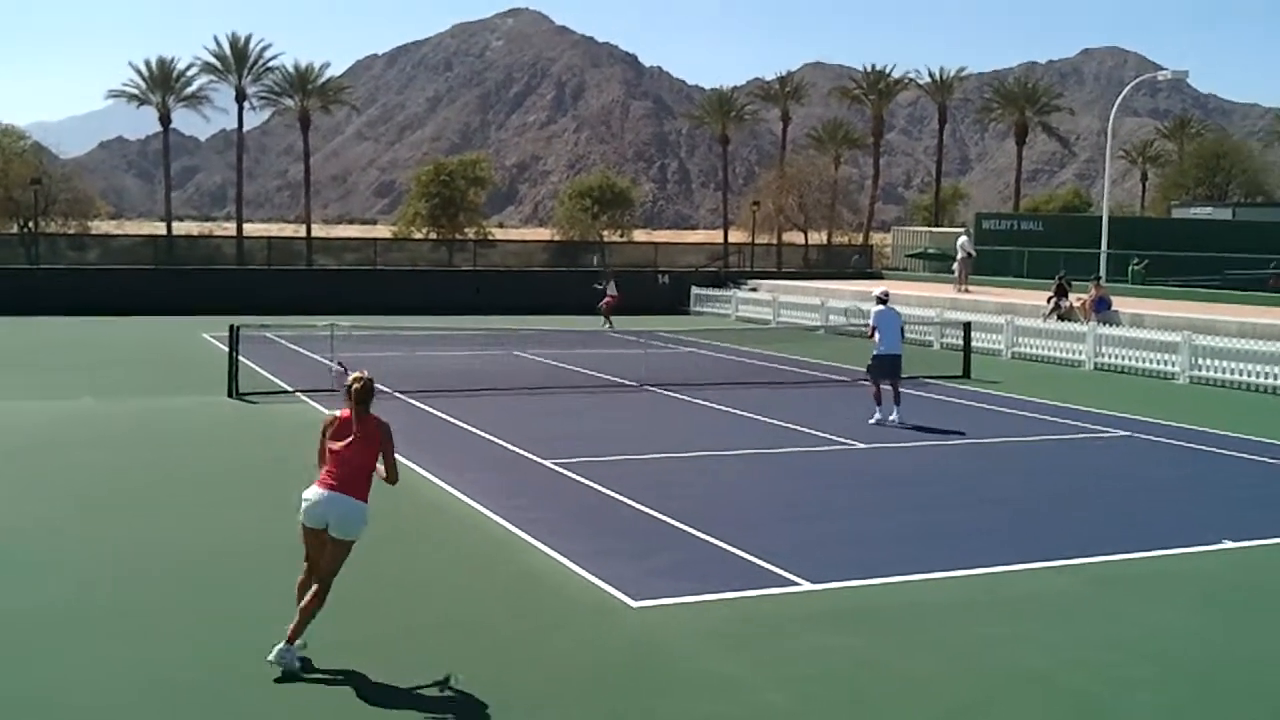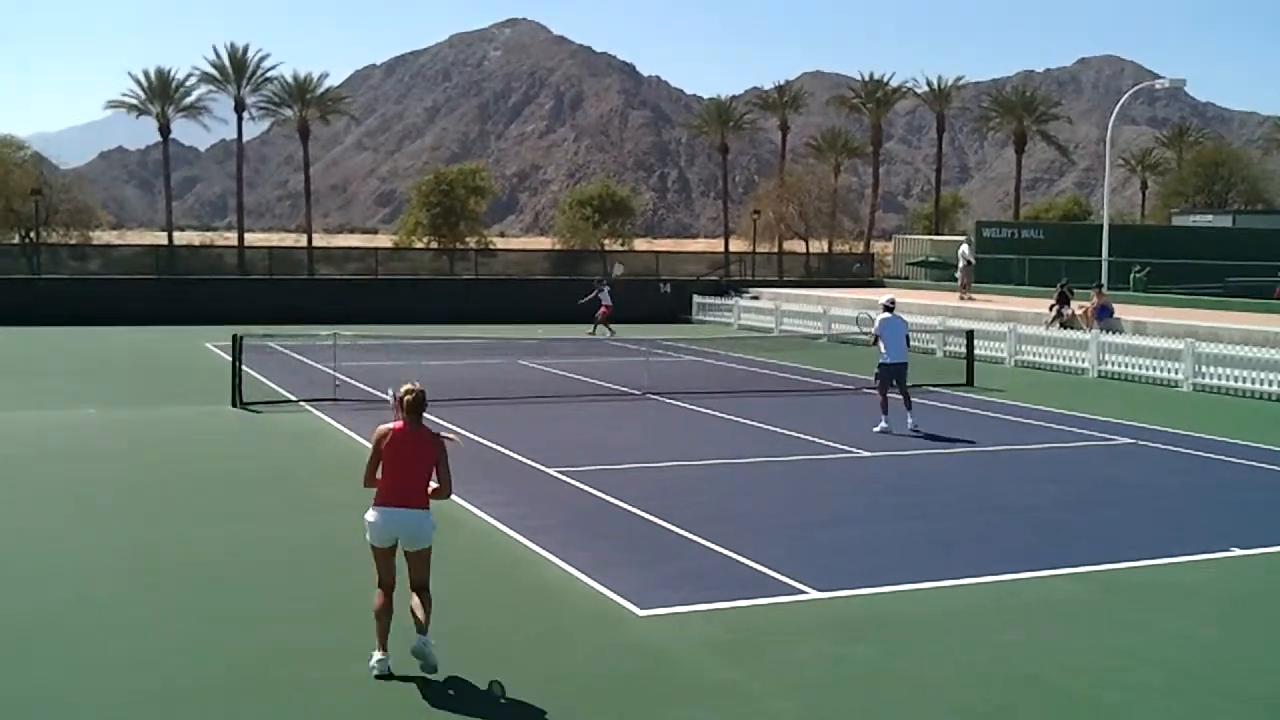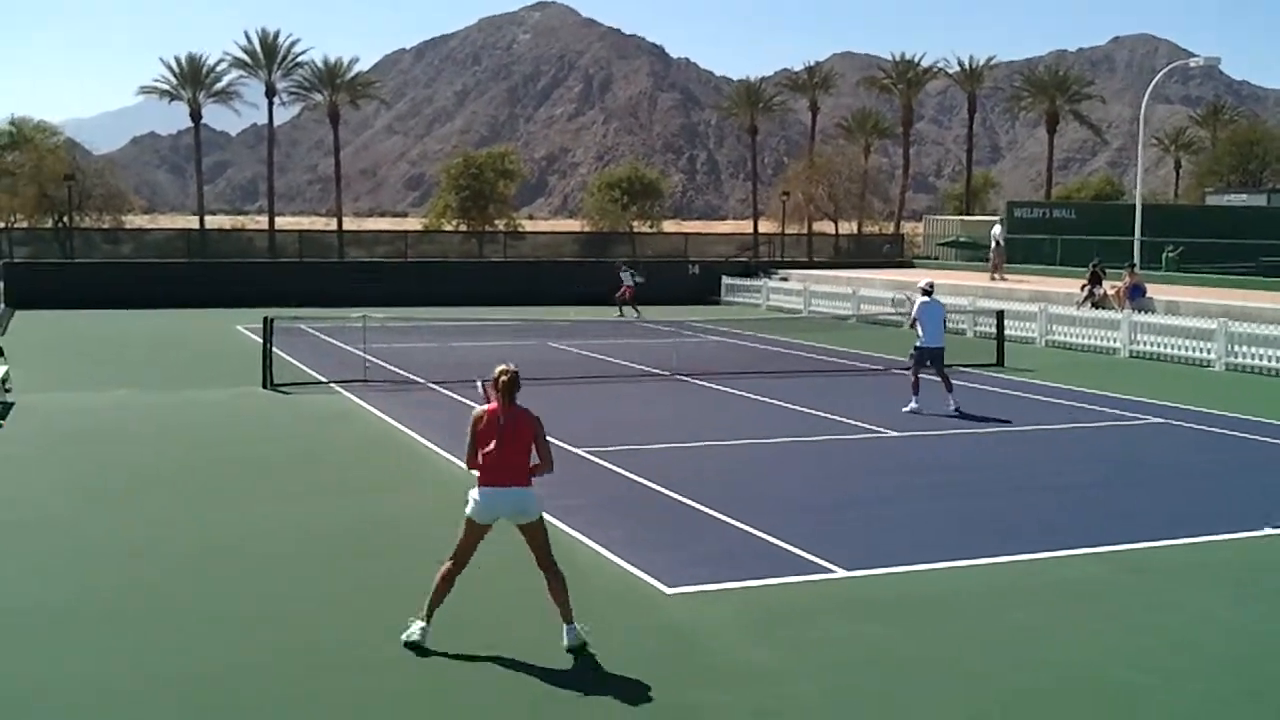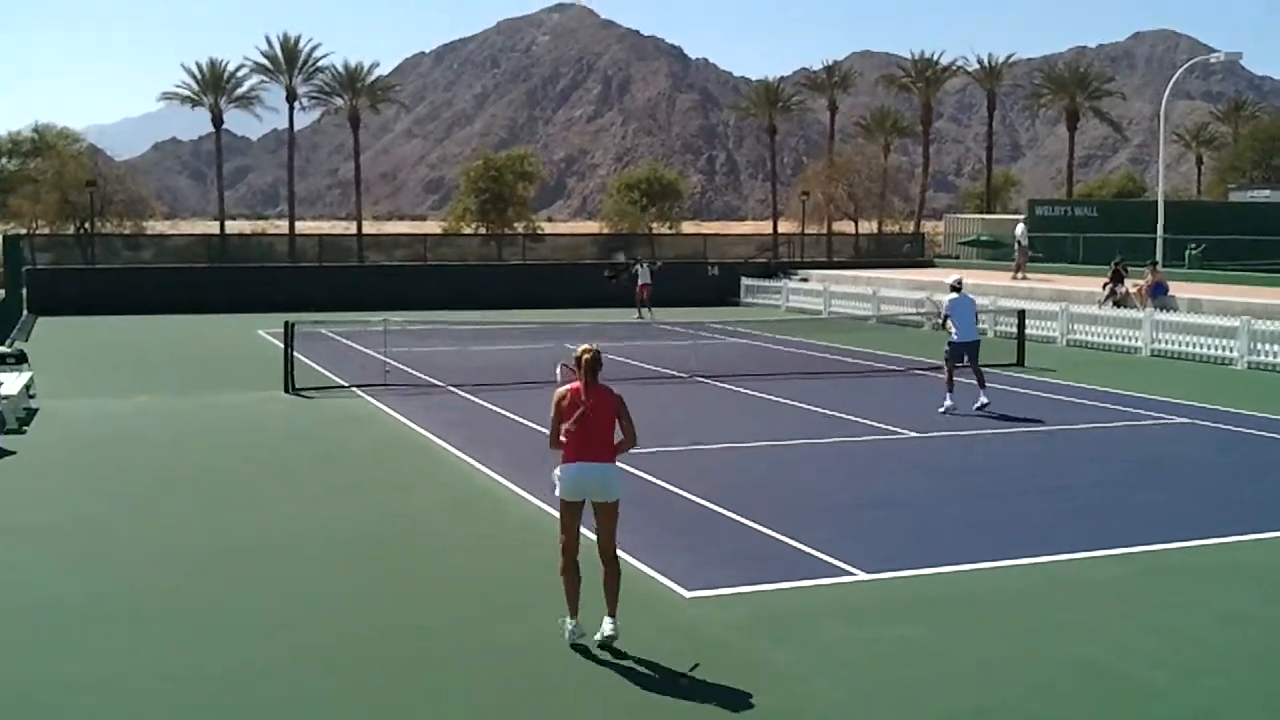
dt=0.2s
person 1, frame 1
left shoulder: (332, 421)
right shoulder: (382, 429)
right elbow: (392, 479)
left hip: (319, 497)
right hip: (351, 507)
left knee: (312, 569)
right knee: (323, 582)
left ankle: (291, 642)
right ankle: (287, 646)
person 1, frame 2
left shoulder: (383, 433)
right shoulder: (437, 441)
left elbow: (368, 481)
right elbow: (446, 491)
left hip: (382, 515)
right hip: (417, 519)
left knee: (385, 587)
right knee: (420, 587)
left ankle: (381, 655)
right ankle: (422, 637)
person 1, frame 3
left shoulder: (480, 415)
right shoulder: (530, 419)
left elbow: (471, 463)
right elbow: (547, 466)
left hip: (486, 495)
right hip: (521, 496)
left knee: (457, 561)
right knee: (546, 563)
left ankle: (421, 625)
right ankle: (570, 628)
person 1, frame 4
left shoulder: (563, 394)
right shoulder: (613, 397)
left elbow: (554, 442)
right elbow: (630, 439)
left hip: (571, 472)
right hip: (605, 473)
left knee: (569, 552)
right knee: (608, 552)
left ankle: (572, 622)
right ankle: (610, 620)
